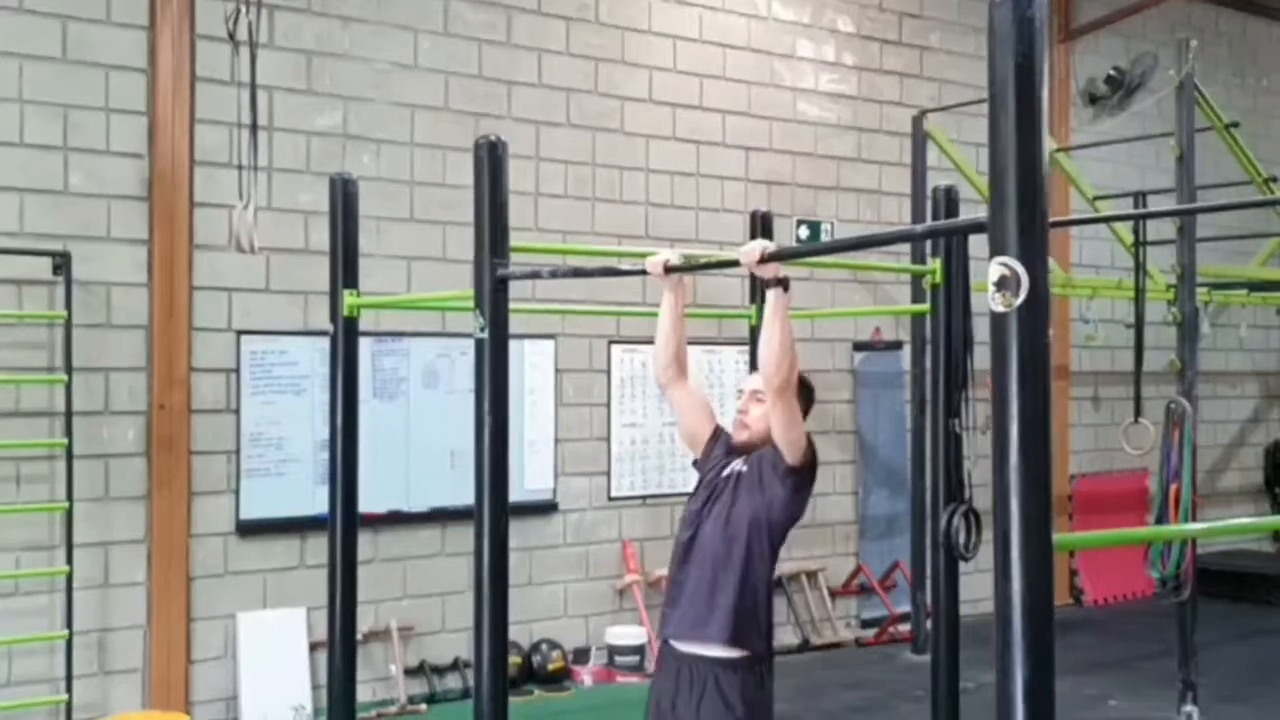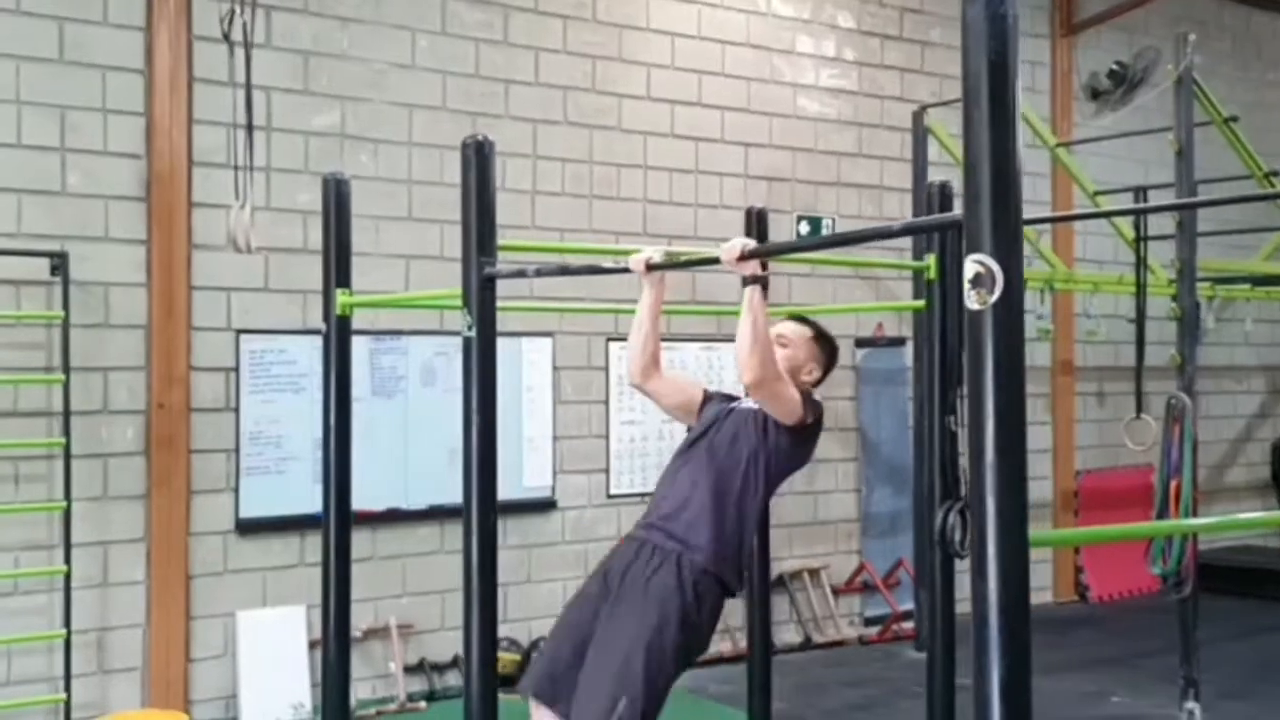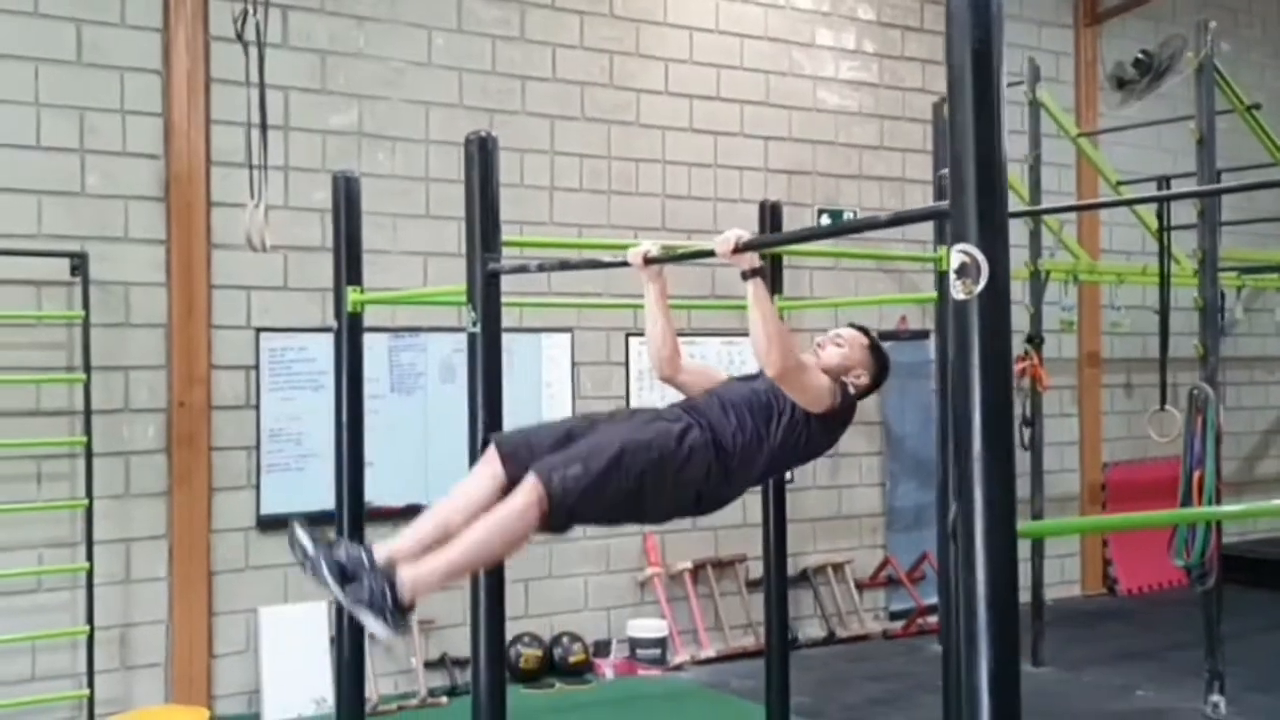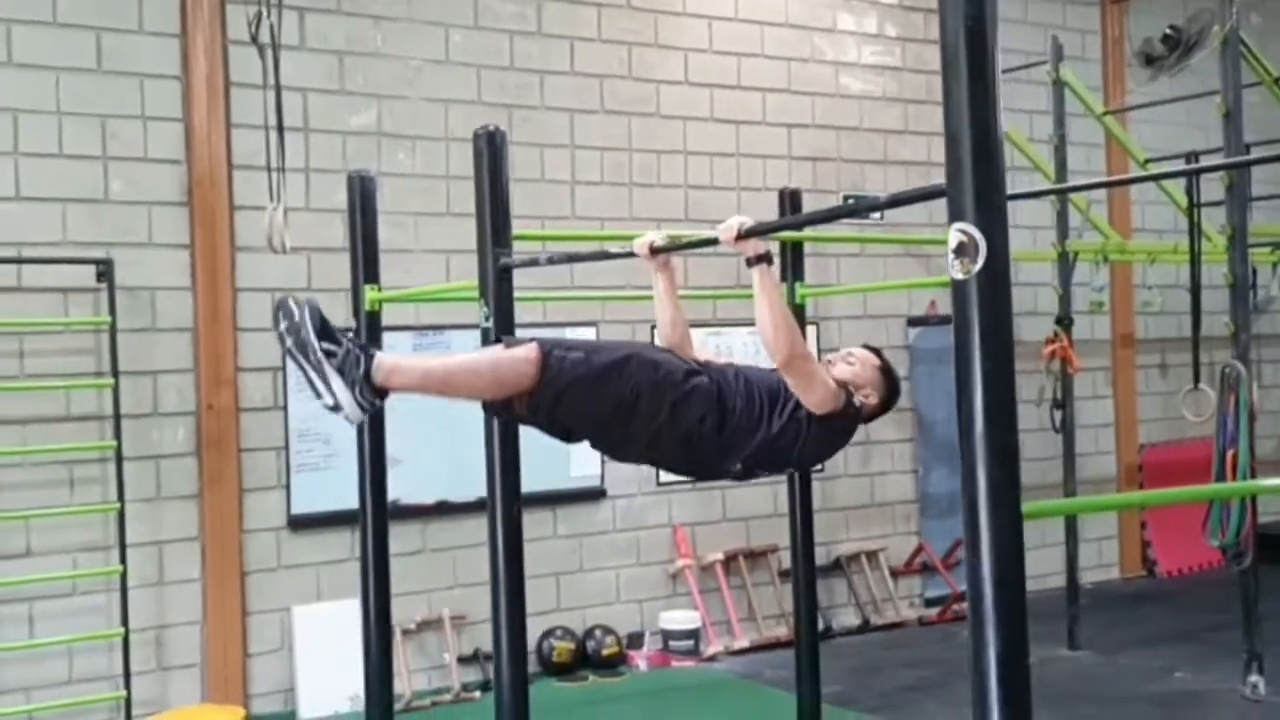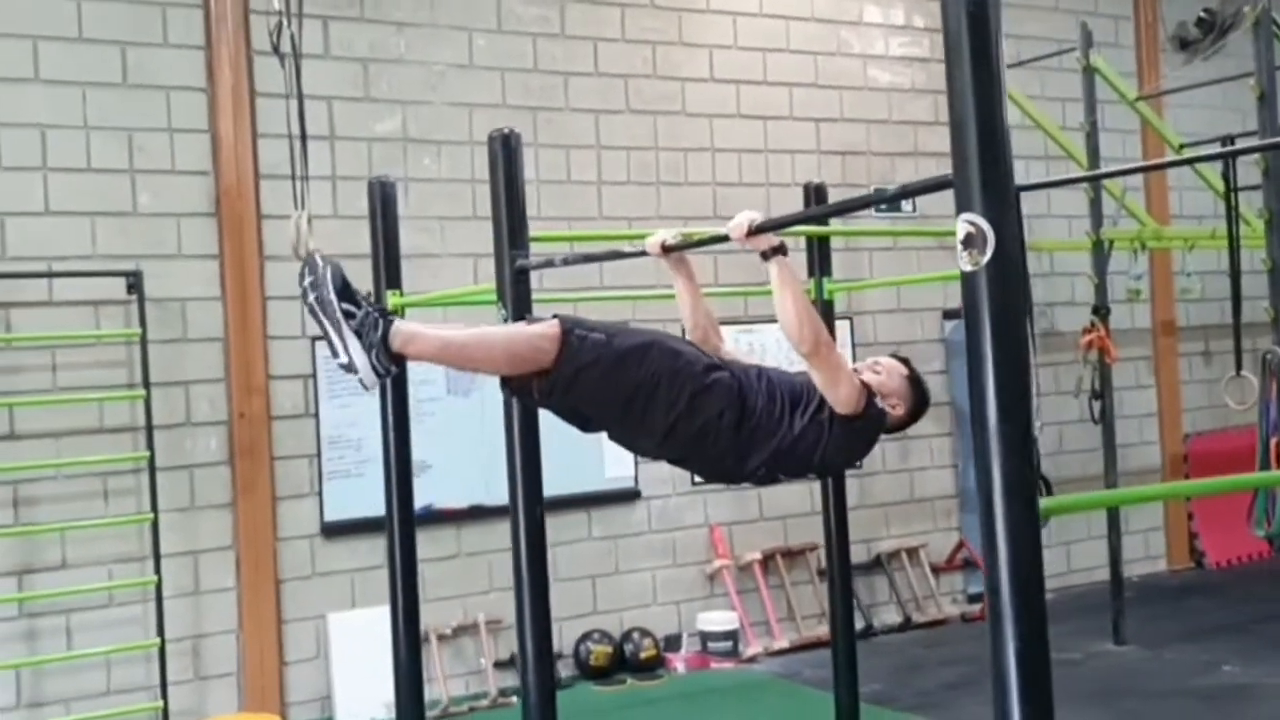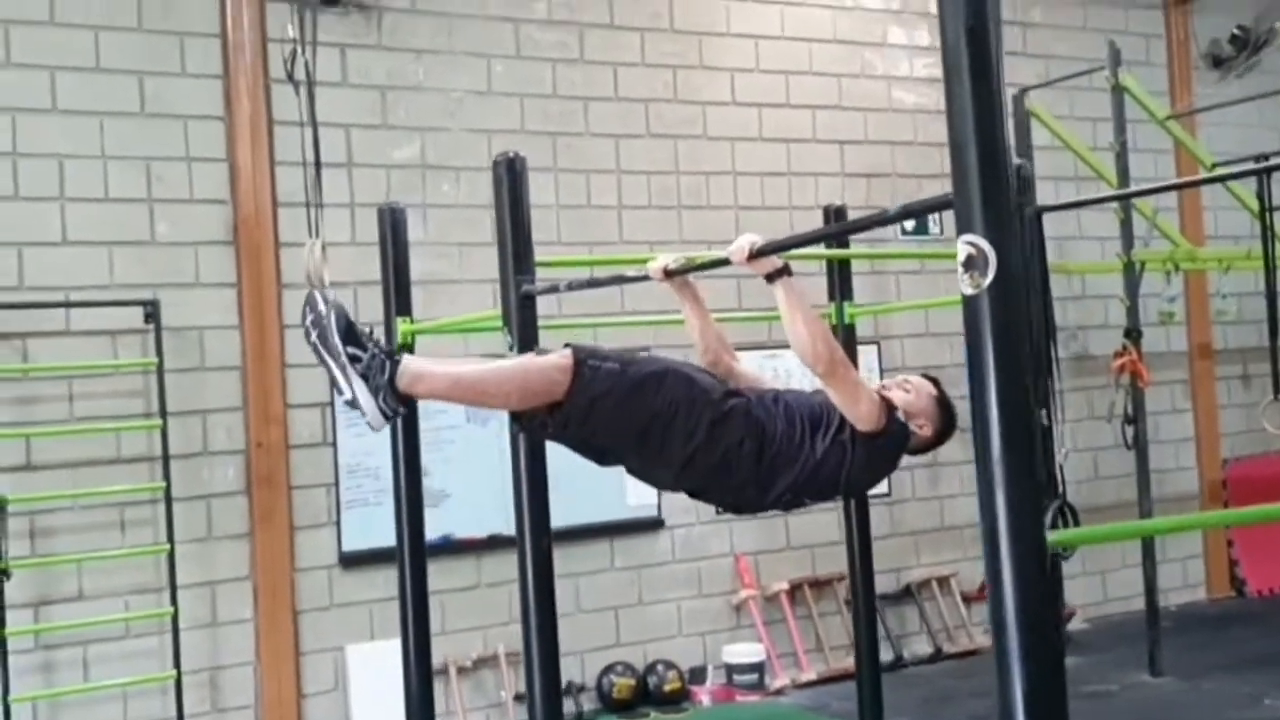
dt=0.4s
person 1, frame 1
left shoulder: (785, 472)
right shoulder: (719, 459)
left elbow: (779, 383)
right elbow: (672, 377)
left wrist: (774, 286)
right wrist: (672, 290)
left hip: (730, 674)
right hip: (676, 661)
person 1, frame 2
left shoulder: (798, 417)
right shoulder: (722, 408)
left elbow: (755, 375)
right elbow: (644, 373)
left wrist: (752, 282)
right wrist: (652, 285)
left hip: (686, 575)
right hip: (640, 552)
person 1, frame 3
left shoulder: (827, 405)
right shoulder: (763, 383)
left elbow: (778, 364)
right elbow: (669, 364)
left wrist: (752, 272)
right wrist: (654, 280)
left hip: (691, 452)
right hip: (661, 431)
left knee: (542, 487)
right knee: (502, 457)
left ankle: (398, 589)
right ankle: (383, 562)
person 1, frame 4
left shoulder: (831, 416)
right shoulder: (780, 395)
left elbow: (787, 353)
right elbow: (679, 349)
left wrist: (758, 260)
right wrist: (661, 270)
left hip: (693, 412)
right hip: (672, 399)
left knee: (536, 363)
right knee: (522, 363)
left ankle: (368, 374)
right ankle: (365, 368)
person 1, frame 5
left shoulder: (853, 419)
right shoulder: (798, 402)
left elbow: (812, 345)
right elbow: (709, 345)
left wrist: (773, 254)
right wrist: (679, 268)
left hip: (709, 409)
right hip: (691, 402)
left knee: (550, 340)
right knee: (535, 348)
left ankle: (386, 338)
right ankle: (381, 339)
person 1, frame 6
left shoulder: (875, 437)
right shoulder: (814, 422)
left elbow: (825, 363)
right elbow: (724, 366)
left wrist: (776, 275)
right wrist: (684, 290)
left hip: (725, 440)
right hip: (706, 436)
left knee: (563, 370)
right knee: (550, 383)
left ankle: (393, 377)
right ankle: (387, 378)
